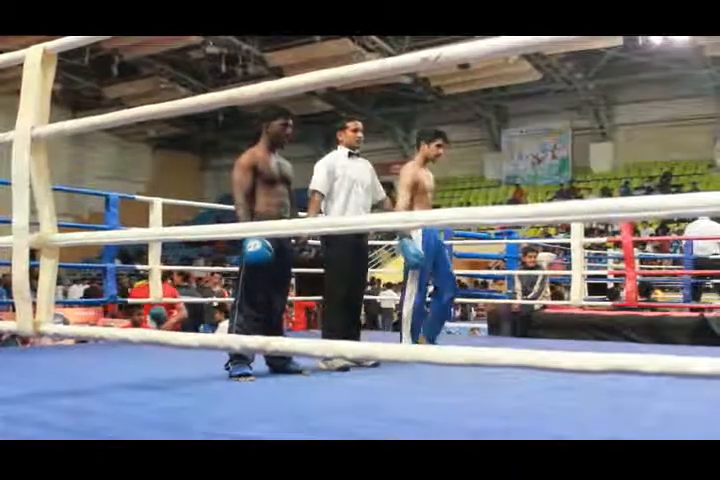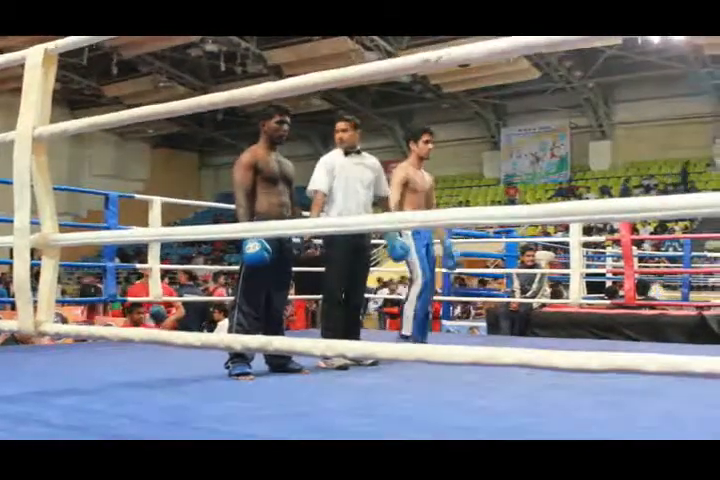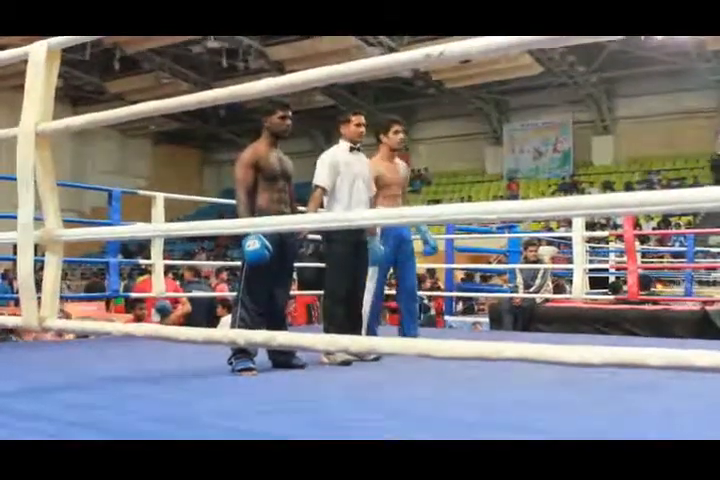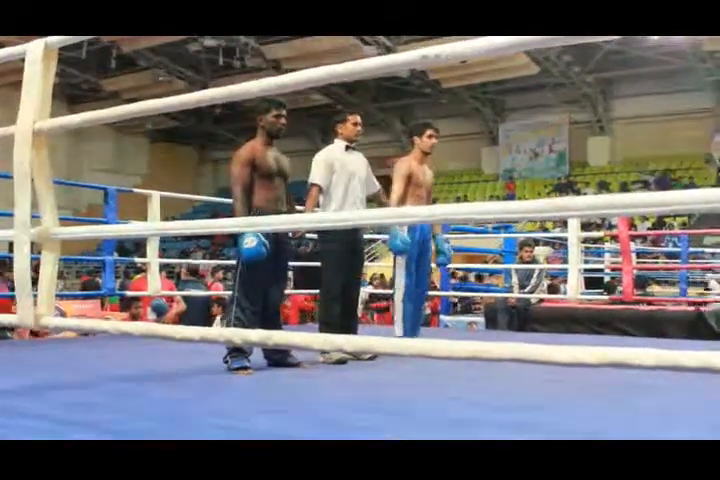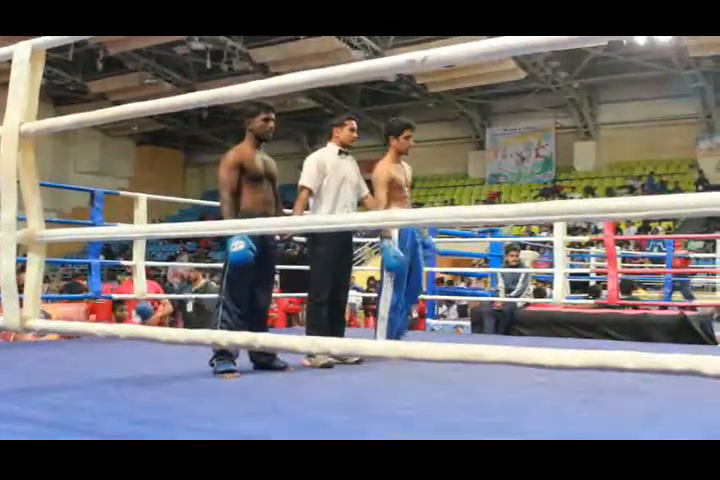
dt=1s
person 1, frame 1
left shoulder: (286, 165)
right shoulder: (249, 159)
right elbow: (241, 199)
right wrist: (249, 233)
left hip: (283, 235)
right hip: (261, 233)
left knee: (277, 301)
right knee: (250, 300)
left ankle: (278, 358)
right ankle: (238, 361)
person 1, frame 2
left shoulder: (287, 164)
right shoulder: (249, 158)
right elbow: (241, 197)
left hip: (284, 234)
left knee: (278, 300)
right knee: (249, 299)
left ankle: (278, 357)
right ankle: (238, 359)
person 1, frame 3
left shoulder: (286, 160)
right shoulder: (251, 155)
right elbow: (243, 195)
left wrist: (298, 230)
right wrist: (249, 230)
left hip: (285, 230)
right hip: (262, 229)
left knee: (280, 296)
right knee: (252, 295)
left ankle: (281, 351)
right ankle: (241, 355)
person 1, frame 4
left shoulder: (282, 158)
right shoulder: (247, 152)
right elbow: (239, 192)
right wrist: (246, 228)
left hip: (280, 229)
left knee: (274, 295)
right knee: (247, 294)
left ankle: (276, 350)
right ankle: (237, 354)
person 1, frame 5
left shoulder: (270, 162)
right shoulder: (235, 156)
right elbow: (227, 196)
right wrist: (234, 232)
left hip: (267, 232)
right hip: (246, 231)
left knee: (261, 298)
right knee: (234, 297)
left ankle: (262, 354)
right ankle: (223, 357)
person 2, frame 1
left shoulder: (366, 166)
right shoulder: (329, 162)
left elbow: (381, 199)
right elbow: (317, 196)
left hip: (360, 235)
right hip: (338, 234)
left knee: (356, 293)
right knee: (336, 292)
person 2, frame 2
left shoulder: (372, 163)
right shoulder: (328, 161)
left elbow: (383, 197)
right elbow: (319, 195)
left hip: (362, 234)
right hip: (338, 232)
left knee: (356, 293)
right knee: (334, 291)
person 2, frame 3
left shoulder: (364, 160)
right shoulder: (332, 156)
right elbow: (319, 191)
left wrist: (373, 232)
left hip: (360, 231)
right hip: (339, 229)
left knee: (357, 288)
right knee: (336, 288)
person 2, frame 4
left shoulder: (361, 159)
right shoulder: (327, 155)
left elbow: (374, 191)
right elbow: (315, 189)
left hip: (356, 229)
right hip: (334, 228)
left knee: (352, 287)
right knee: (332, 287)
person 2, frame 5
left shoulder: (352, 164)
right shoulder: (319, 158)
left elbow: (364, 196)
right elbow: (305, 192)
left hip: (345, 233)
right hip: (324, 232)
left knee: (340, 292)
right knee: (320, 291)
right ankle: (315, 350)
person 3, frame 1
left shoulder: (428, 175)
right shoulder: (410, 171)
right elbow: (402, 208)
right wrist: (405, 240)
left hip: (432, 233)
right hip: (418, 234)
left knee: (448, 288)
right knee: (415, 291)
left ankle: (428, 337)
right ankle: (408, 344)
person 3, frame 2
left shoulder: (428, 178)
right shoulder: (402, 172)
right elbow: (392, 206)
left wrist: (445, 242)
left hip: (426, 232)
right hip: (409, 230)
left knee: (426, 286)
right knee: (421, 279)
left ankle: (419, 339)
right ankle: (407, 334)
person 3, frame 3
left shoulder: (404, 168)
right shoulder: (374, 167)
left wrist: (422, 229)
left hip: (403, 228)
right hip: (383, 229)
left knee: (408, 284)
right knee: (375, 285)
left ankle: (410, 335)
right ankle: (367, 336)
person 3, frame 4
left shoulder: (429, 173)
right shoulder: (404, 165)
right elbow: (394, 198)
left wrist: (439, 238)
right wrist: (395, 228)
left hip: (424, 228)
right hip: (407, 225)
left knee: (421, 285)
right knee: (405, 283)
left ankle: (412, 335)
right ankle: (402, 336)
person 3, frame 5
left shoulder: (406, 168)
right shoulder: (383, 170)
right elbow: (381, 208)
left wrist: (421, 233)
right wrist: (386, 242)
left hip: (412, 230)
right hip: (396, 231)
left knee: (412, 288)
right knee: (393, 288)
left ankle: (394, 335)
right ankle: (384, 341)
